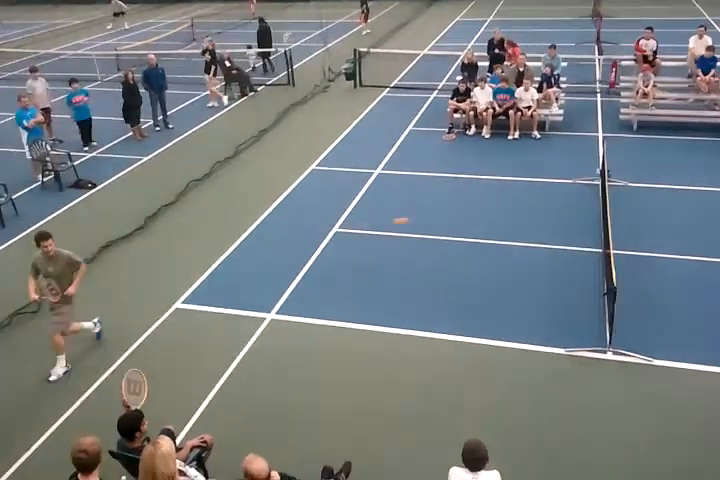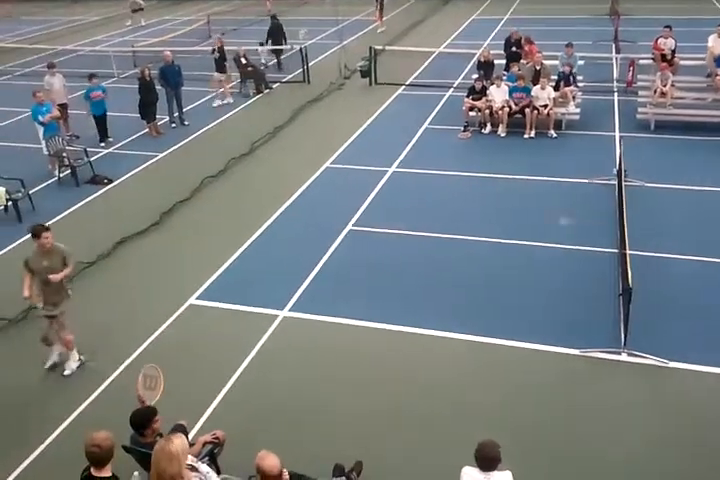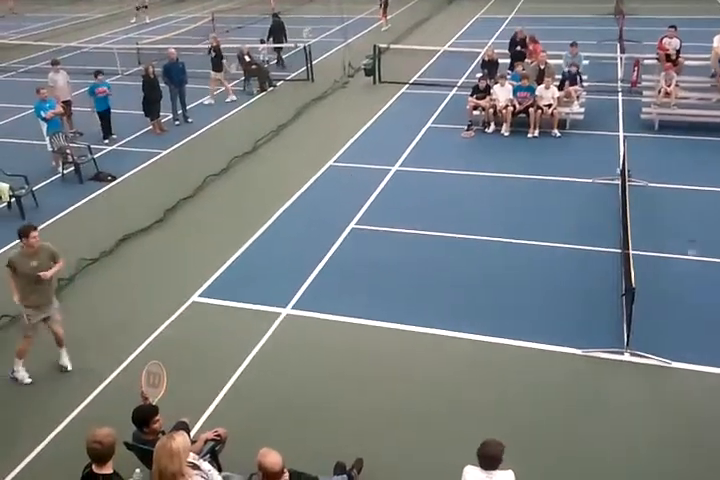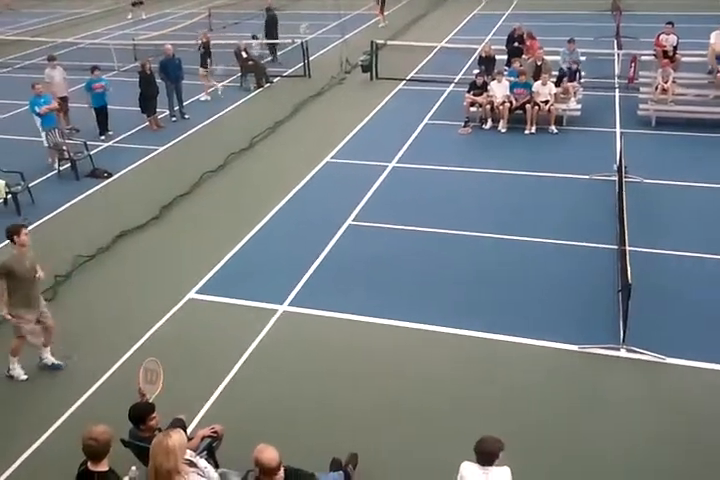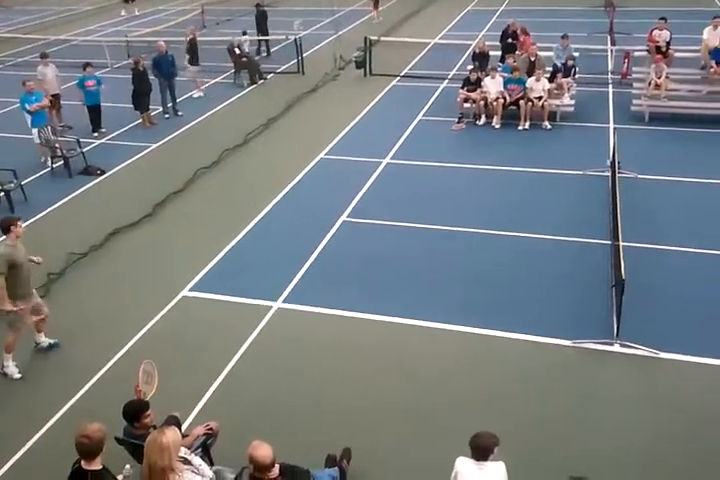
dt=0.2s
person 1, frame 1
left shoulder: (66, 256)
right shoulder: (37, 262)
left elbow: (82, 266)
right elbow: (32, 278)
left wrist: (74, 286)
right wrist: (32, 294)
left hip: (65, 301)
right hip: (53, 300)
left knee: (56, 335)
right knee: (65, 330)
left ankle: (61, 365)
right ankle: (93, 325)
person 1, frame 2
left shoulder: (60, 250)
right shoulder: (30, 258)
left elbow: (70, 266)
right elbow: (28, 274)
left wrist: (60, 276)
right wrist: (26, 290)
left hip: (59, 300)
right hip: (43, 302)
left knee: (62, 335)
right knee: (46, 336)
left ankle: (74, 359)
right ankle: (55, 352)
person 1, frame 3
left shoulder: (47, 249)
right shoulder: (15, 258)
left elbow: (60, 262)
right elbow: (12, 273)
left wrist: (51, 272)
right wrist: (15, 294)
left hip: (48, 301)
right hip: (29, 305)
left knee: (58, 331)
right knee: (27, 339)
left ankle: (63, 356)
right ankle: (17, 370)
person 1, frame 4
left shoulder: (28, 251)
left wrist: (39, 271)
left hip: (36, 300)
right hip: (19, 306)
left knee: (49, 325)
right knee: (21, 338)
left ankle: (45, 357)
person 1, frame 5
left shoulder: (16, 244)
left wrist: (31, 259)
left hip: (29, 292)
right hip: (16, 299)
left knee: (42, 313)
right knee: (15, 332)
left ankle: (41, 341)
